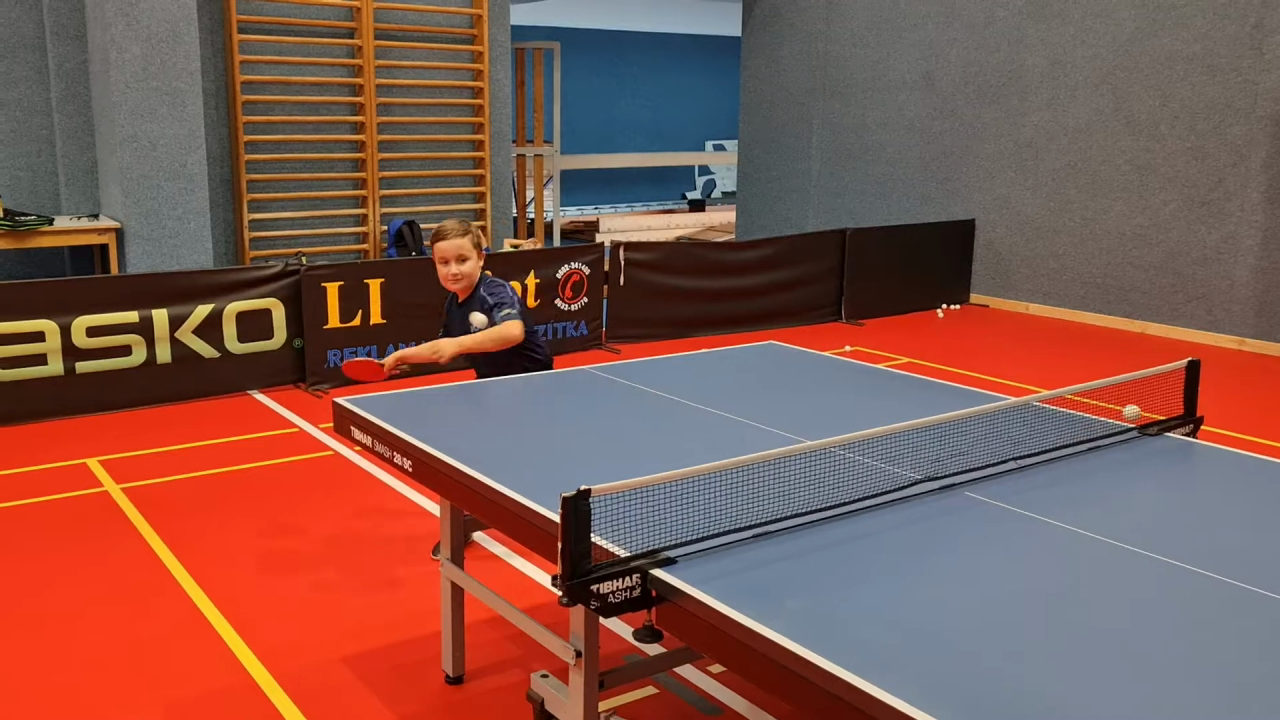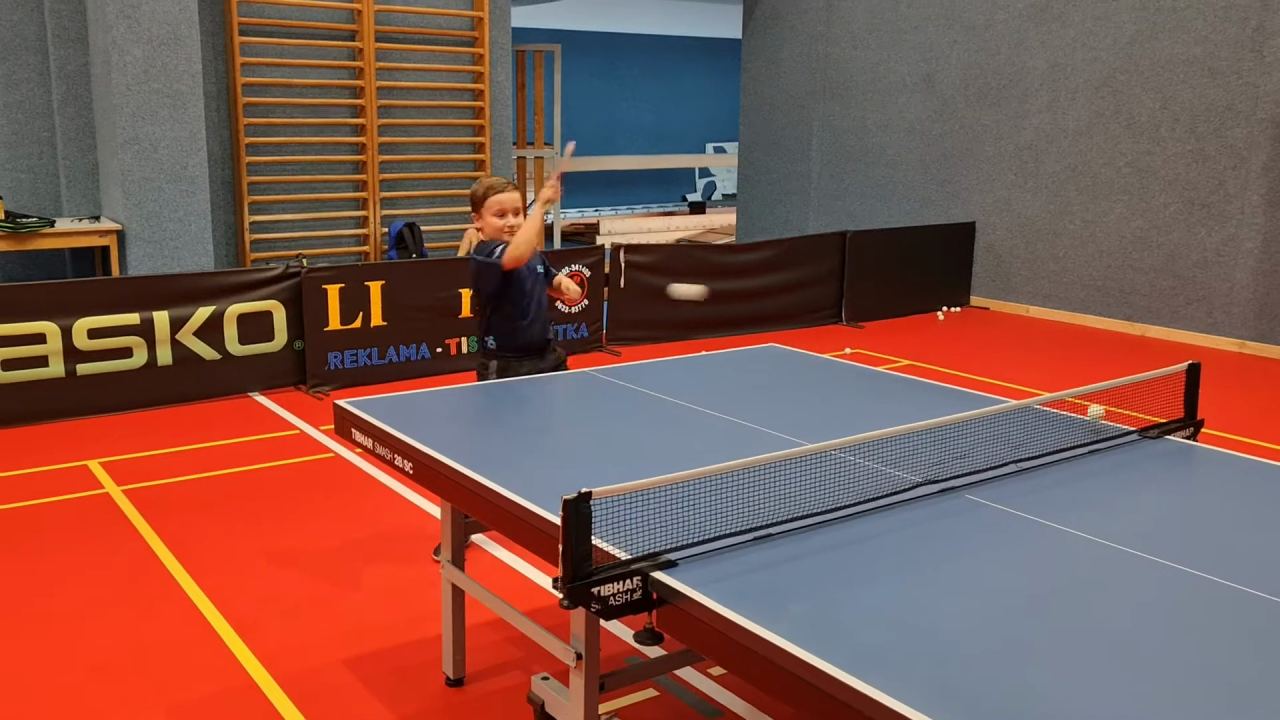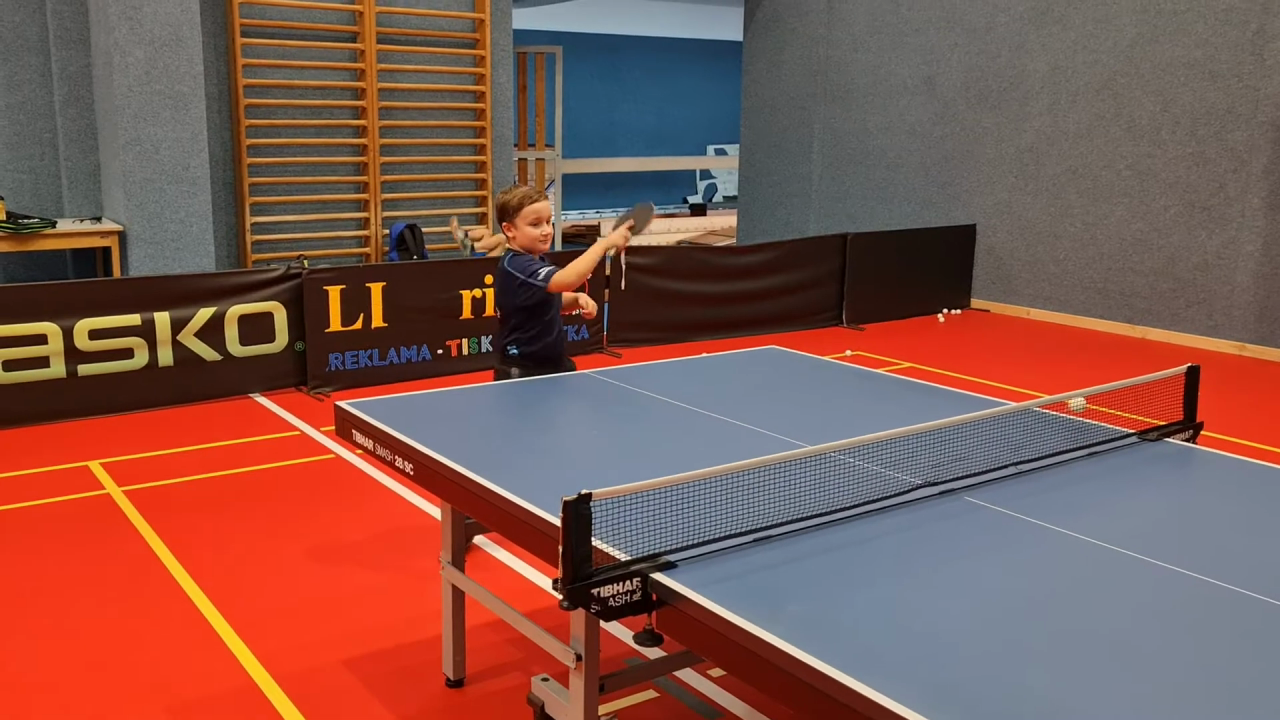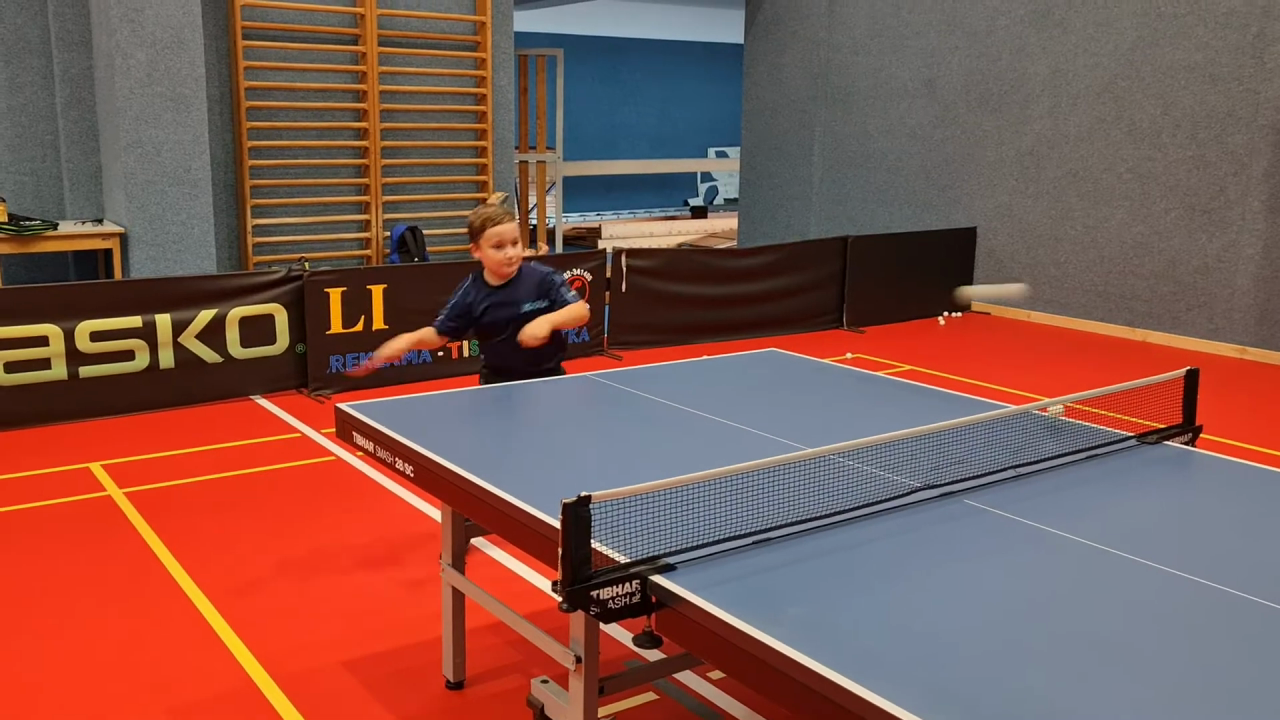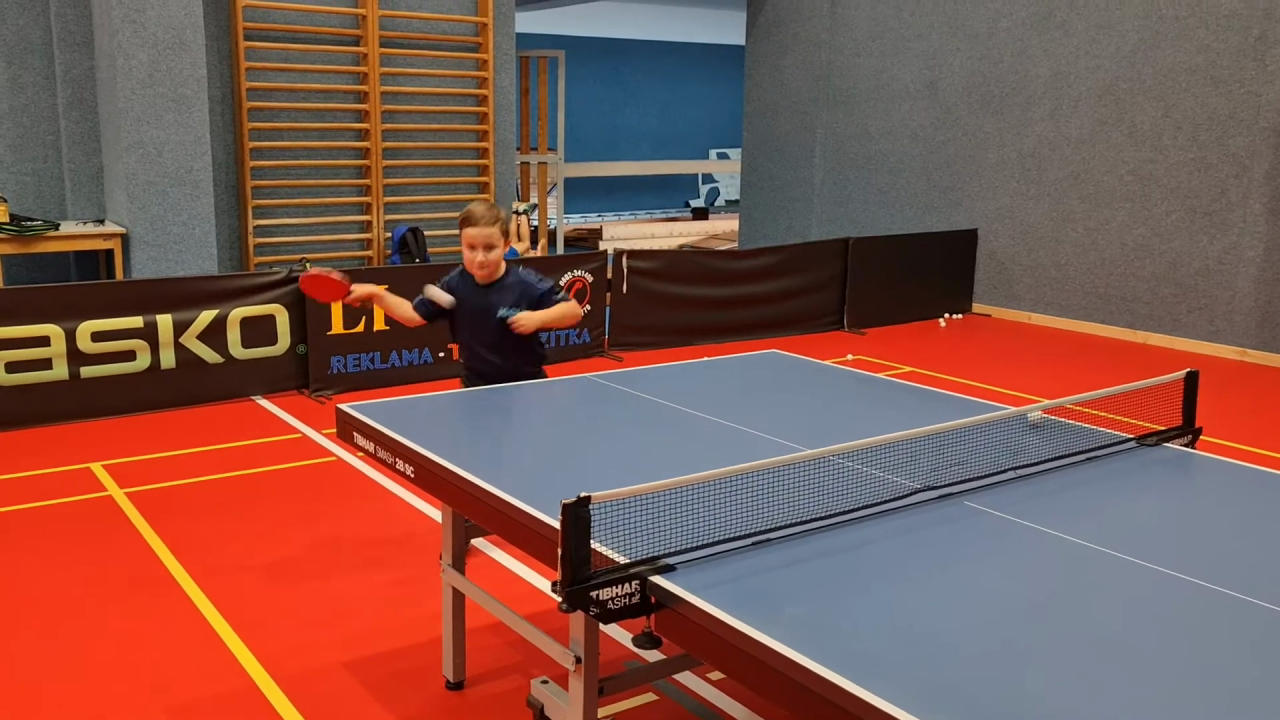
dt=0.3s
person 1, frame 1
left shoulder: (495, 291)
right shoulder: (453, 303)
left elbow: (514, 332)
right elbow: (449, 348)
left wrist: (458, 343)
right wrist: (405, 355)
person 1, frame 2
left shoulder: (534, 252)
right shoulder: (483, 254)
left elbow: (549, 285)
right elbow: (518, 256)
left wrist: (563, 285)
right wrist: (541, 207)
left hip: (543, 357)
right hip: (501, 366)
person 1, frame 3
left shoulder: (535, 261)
right shoulder: (514, 266)
right elbow: (564, 281)
left wrist: (577, 298)
right wrist: (604, 243)
left hip: (556, 367)
right hip: (521, 374)
person 1, frame 4
left shoulder: (541, 277)
right shoulder: (471, 290)
left elbow: (580, 311)
right elbow: (438, 334)
left wrist: (547, 322)
right wrist: (405, 341)
left hip: (547, 381)
right hip: (498, 384)
person 1, frame 5
left shoulder: (527, 282)
right shoulder: (456, 283)
left elbow: (573, 311)
right elbow: (414, 315)
left wrist: (539, 317)
right wrist: (376, 293)
right hip: (478, 386)
